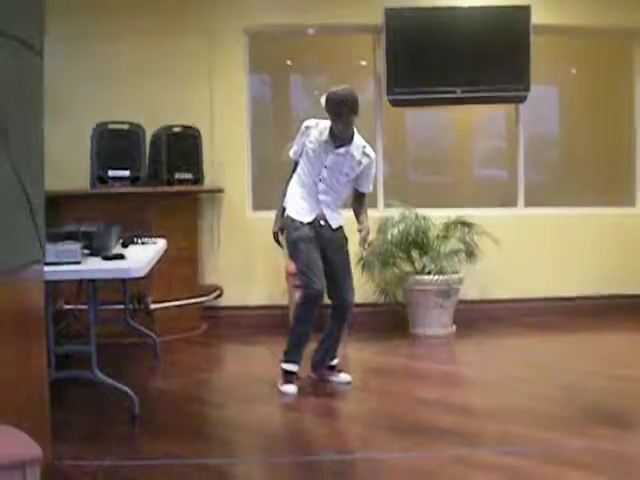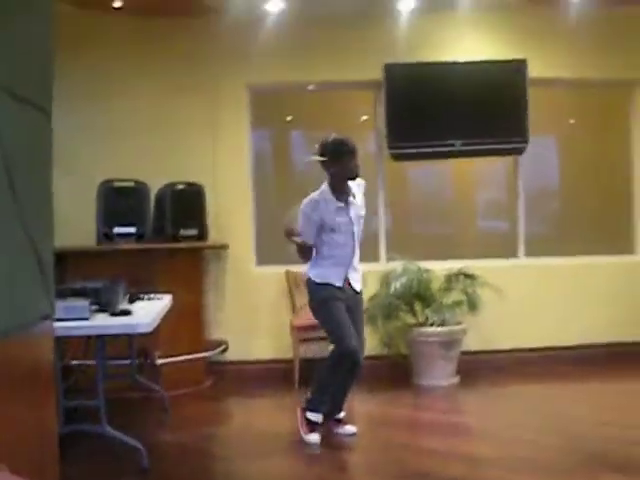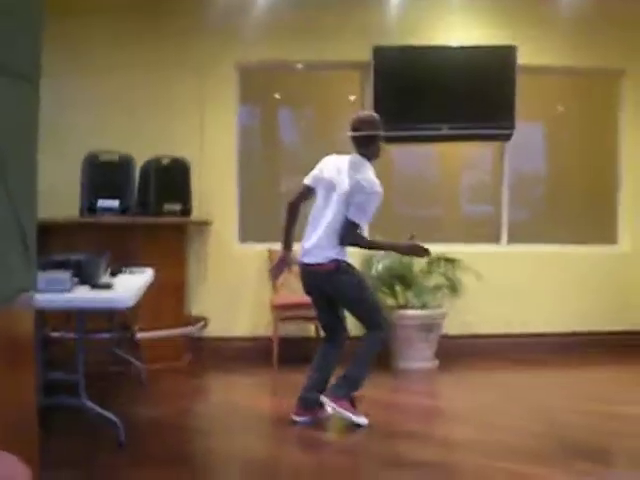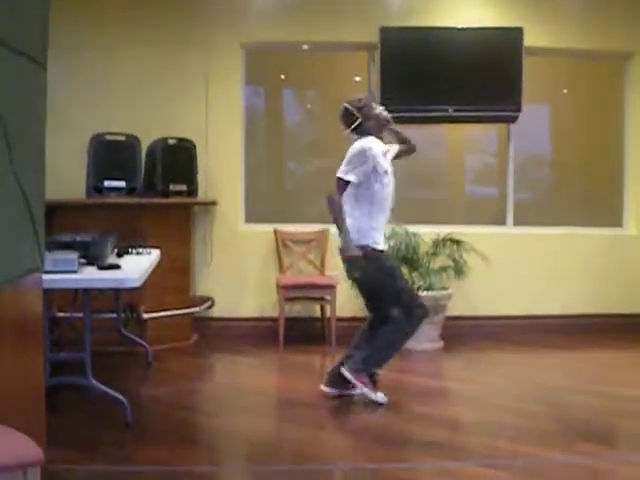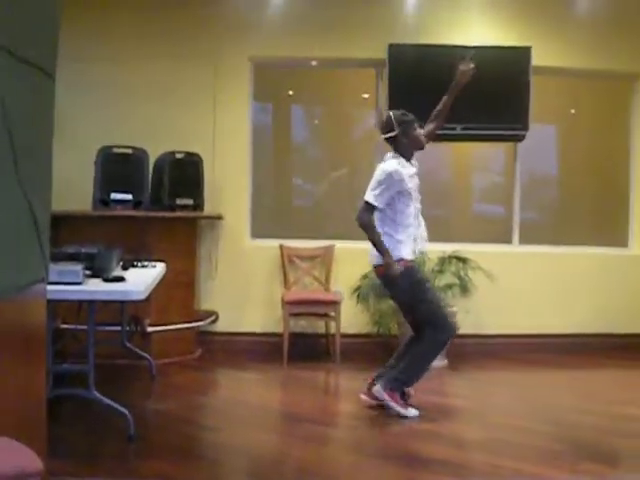
dt=1s
person 1, frame 1
left shoulder: (365, 156)
right shoulder: (310, 130)
left elbow: (359, 198)
right elbow: (294, 172)
left wrist: (363, 221)
right wrist: (280, 213)
left hip: (332, 226)
right hip: (299, 220)
left knee: (344, 300)
right knee: (314, 289)
left ankle: (324, 362)
right ankle: (289, 365)
person 1, frame 2
left shoulder: (359, 189)
right shoulder: (314, 205)
right elbow: (306, 255)
right wrist: (301, 243)
left hip: (352, 285)
right hip: (324, 286)
left knee: (355, 358)
right knee: (348, 349)
left ankle: (331, 414)
right ankle: (311, 413)
person 1, frame 3
left shoulder: (329, 163)
right shoulder: (370, 186)
left elbow: (294, 204)
right elbow: (347, 237)
left wrist: (286, 250)
right wrist: (398, 248)
left hip: (308, 265)
right hip: (332, 266)
left knee: (334, 335)
right knee: (378, 327)
left ankle: (307, 404)
right ankle: (341, 393)
person 1, frame 4
left shoulder: (379, 149)
right shoulder: (364, 148)
left elbow: (411, 147)
right elbow: (335, 194)
left wrist: (389, 129)
right wrist: (347, 241)
left hip: (366, 249)
right hip: (364, 249)
left knee: (382, 317)
right knee: (414, 311)
left ankle: (338, 378)
right ankle: (361, 367)
person 1, frame 5
left shoulder: (405, 162)
right shoulder: (391, 170)
left elbow: (435, 123)
right elbow: (364, 216)
left wrist: (456, 87)
right wrist: (388, 259)
left hip: (402, 262)
right hip: (396, 265)
left knee: (424, 331)
right knee: (441, 329)
left ankle: (379, 387)
right ankle: (392, 386)
